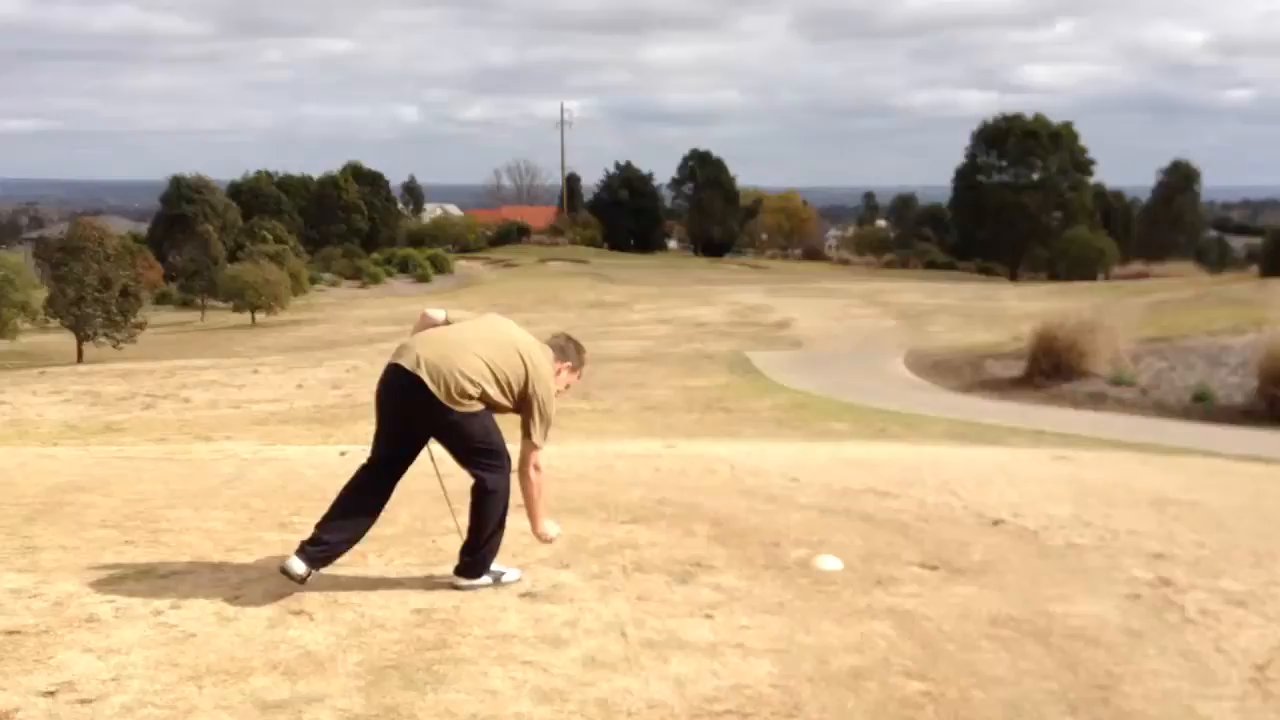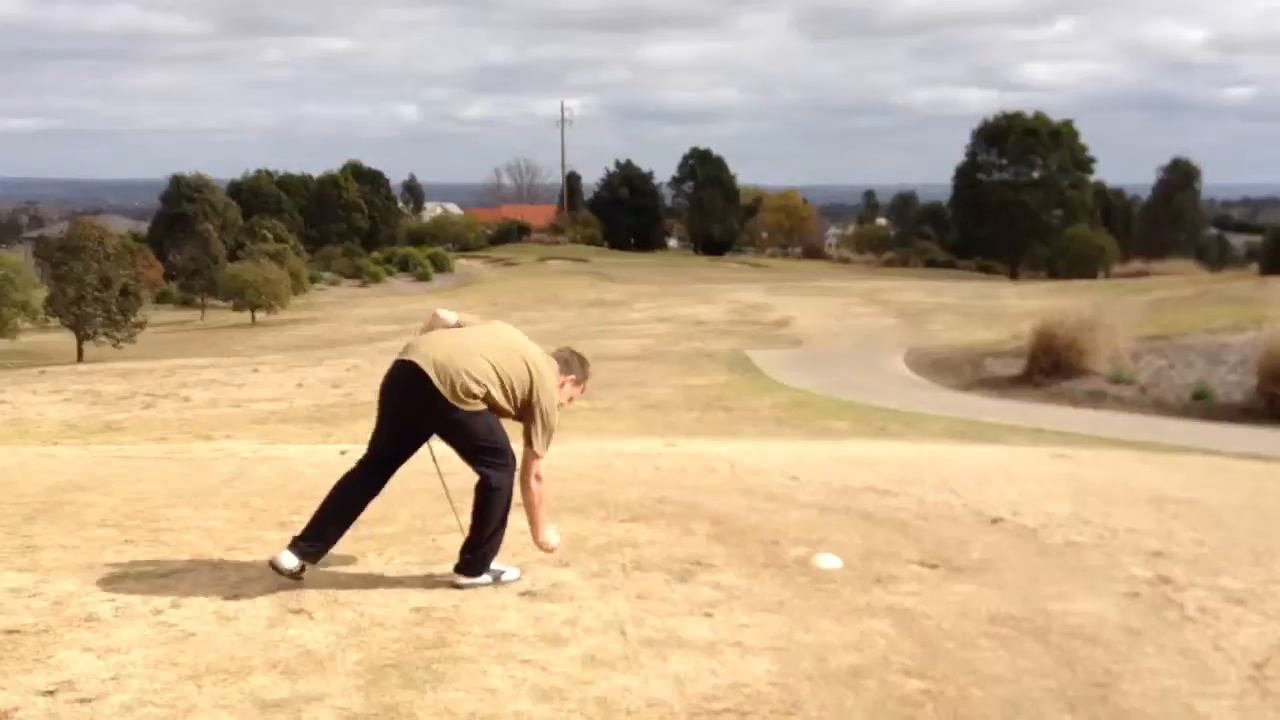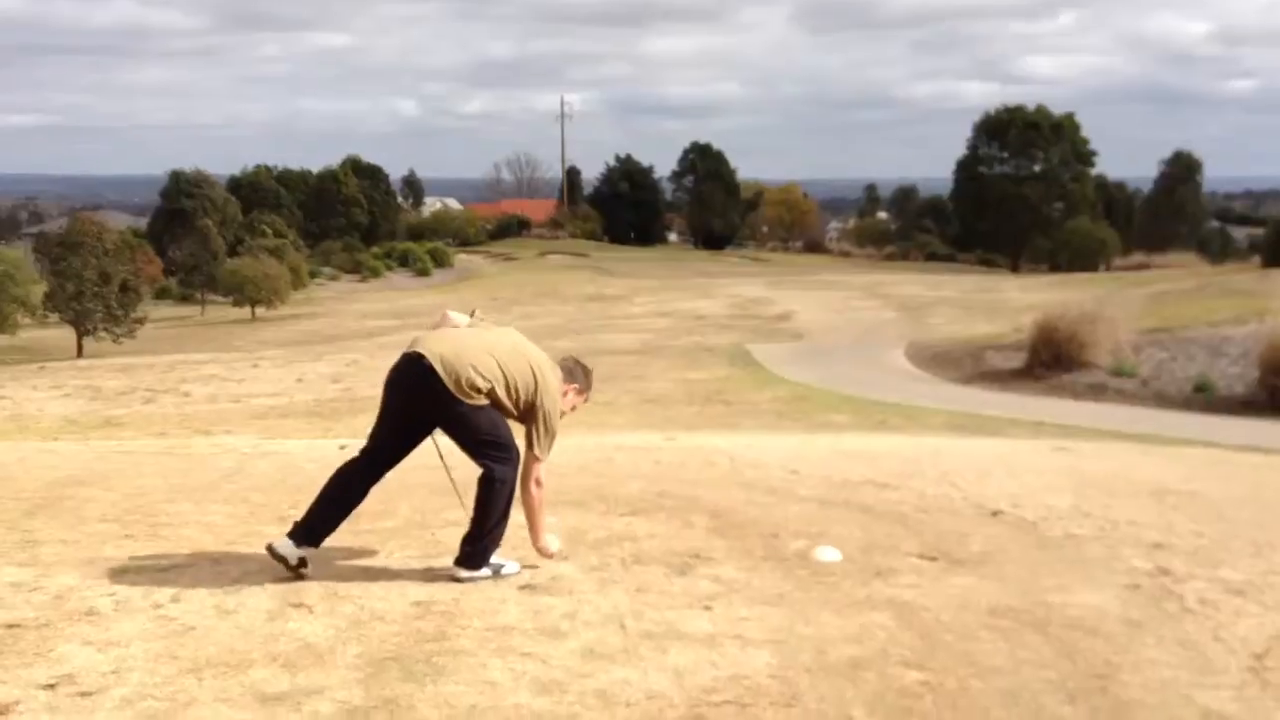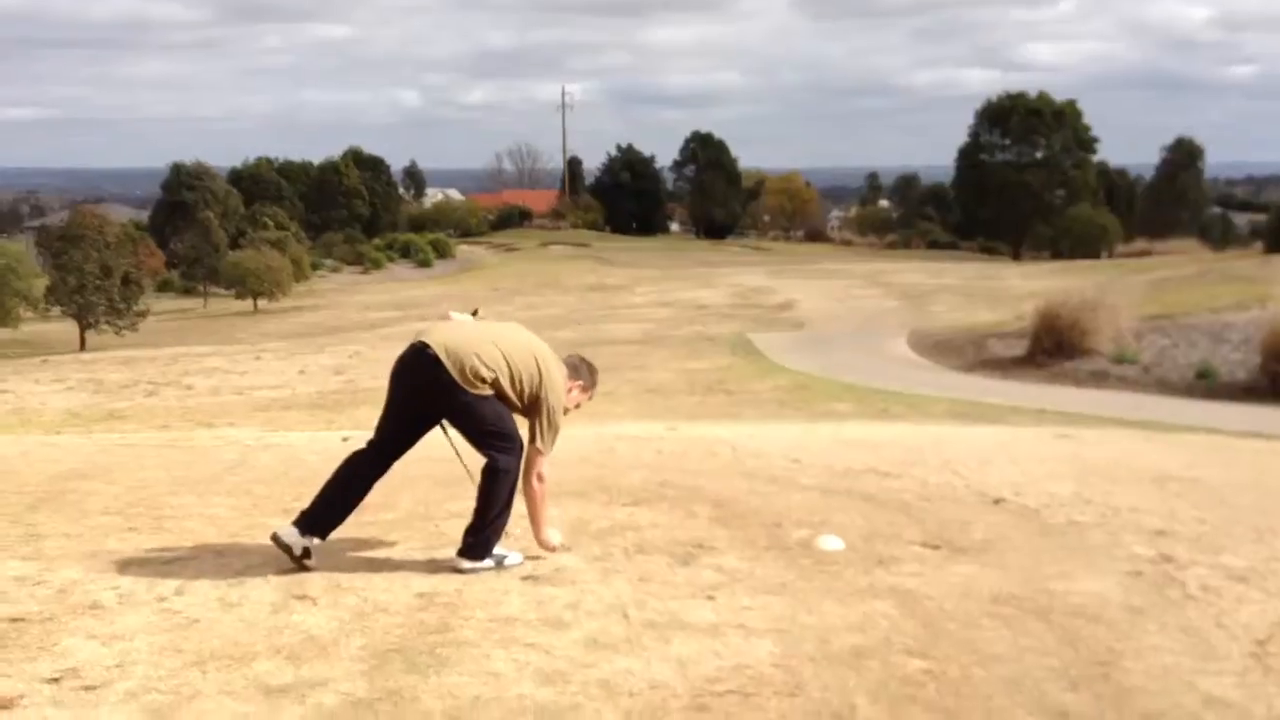
dt=0.1s
person 1, frame 1
left shoulder: (495, 322)
right shoulder: (541, 377)
left elbow: (430, 316)
right elbow: (531, 465)
right wrist: (539, 522)
left hip: (400, 371)
right hip: (448, 388)
left knee: (380, 471)
right knee: (494, 470)
left ankle: (307, 558)
right ankle: (474, 570)
person 1, frame 2
left shoulder: (502, 333)
right shoulder: (546, 387)
left elbow: (440, 317)
right elbow: (532, 475)
right wrist: (540, 531)
left hip: (406, 367)
right hip: (452, 387)
left knee: (375, 466)
right knee: (499, 467)
left ankle: (299, 553)
right ankle: (475, 568)
person 1, frame 3
left shoulder: (510, 337)
right shoulder: (548, 393)
left elbow: (449, 318)
right elbow: (532, 479)
right wrist: (540, 537)
left hip: (411, 364)
right hip: (454, 382)
left knee: (374, 459)
right knee: (502, 462)
left ankle: (297, 543)
right ankle: (474, 562)
person 1, frame 4
left shoulder: (515, 333)
right shoulder: (553, 387)
left elbow: (454, 318)
right elbow: (535, 473)
right wrist: (542, 531)
left hip: (418, 354)
right hip: (460, 373)
left knee: (380, 451)
right knee: (507, 452)
left ankle: (303, 532)
right ankle: (477, 552)
